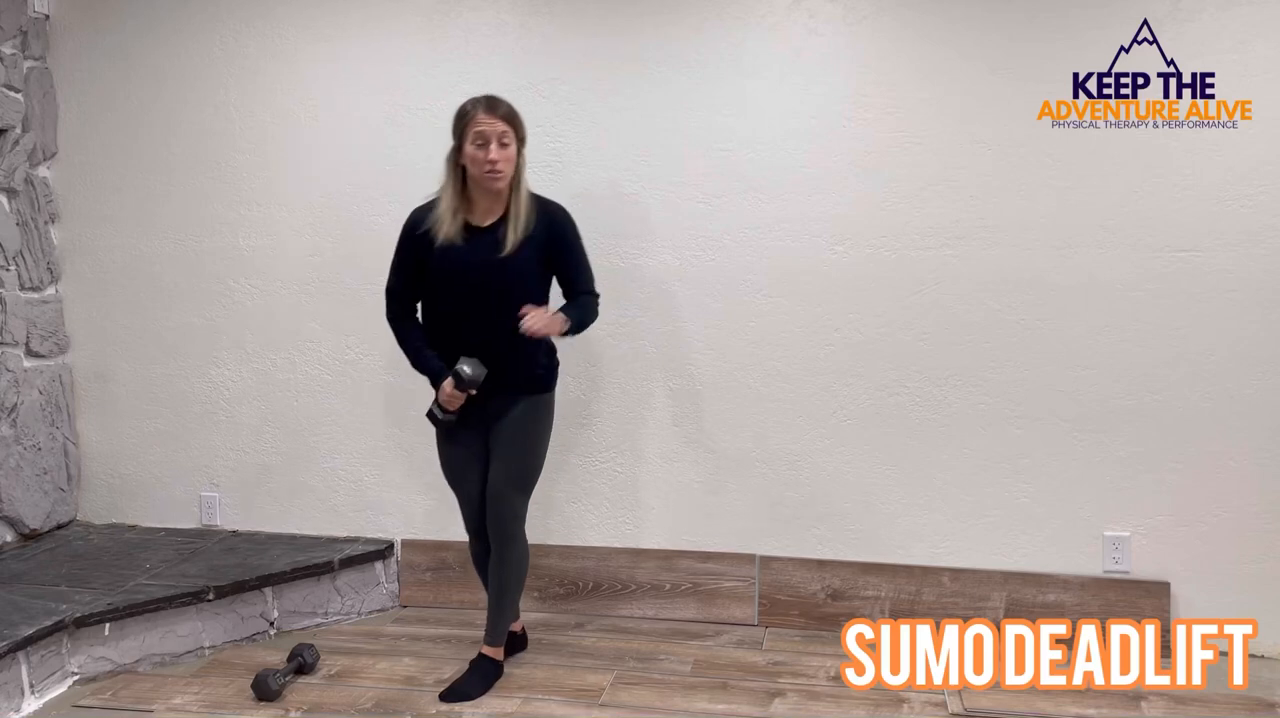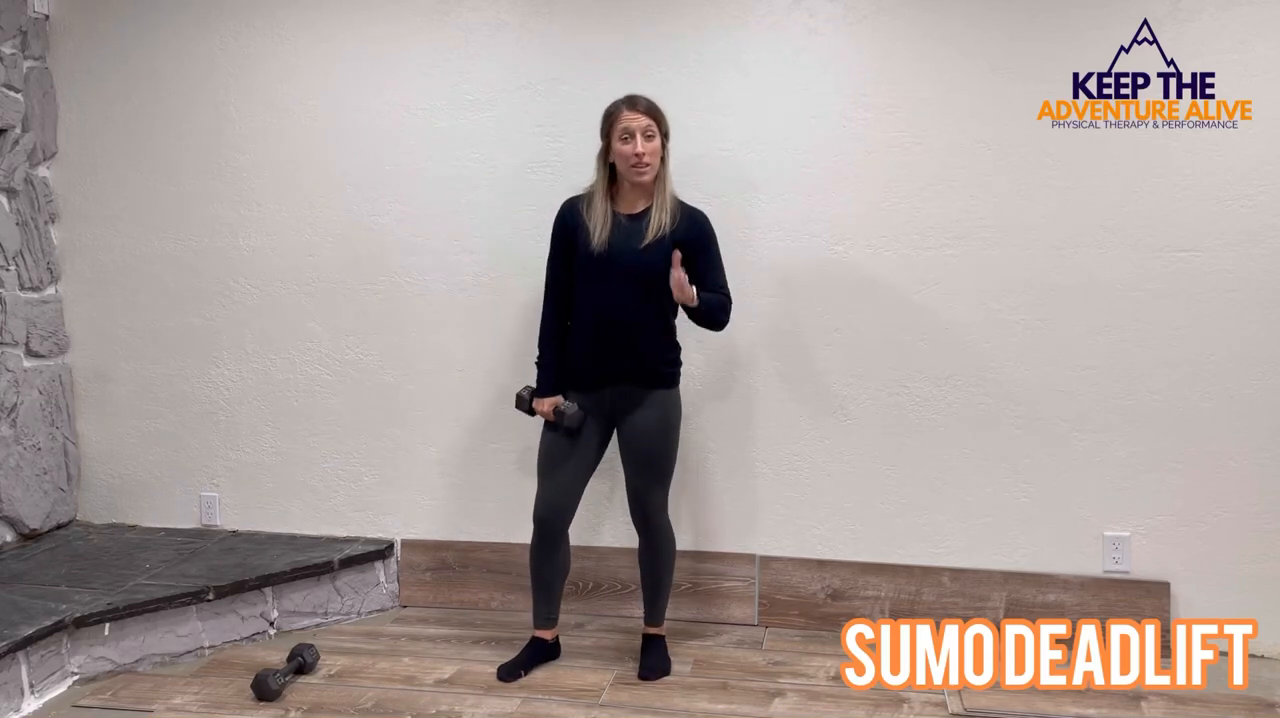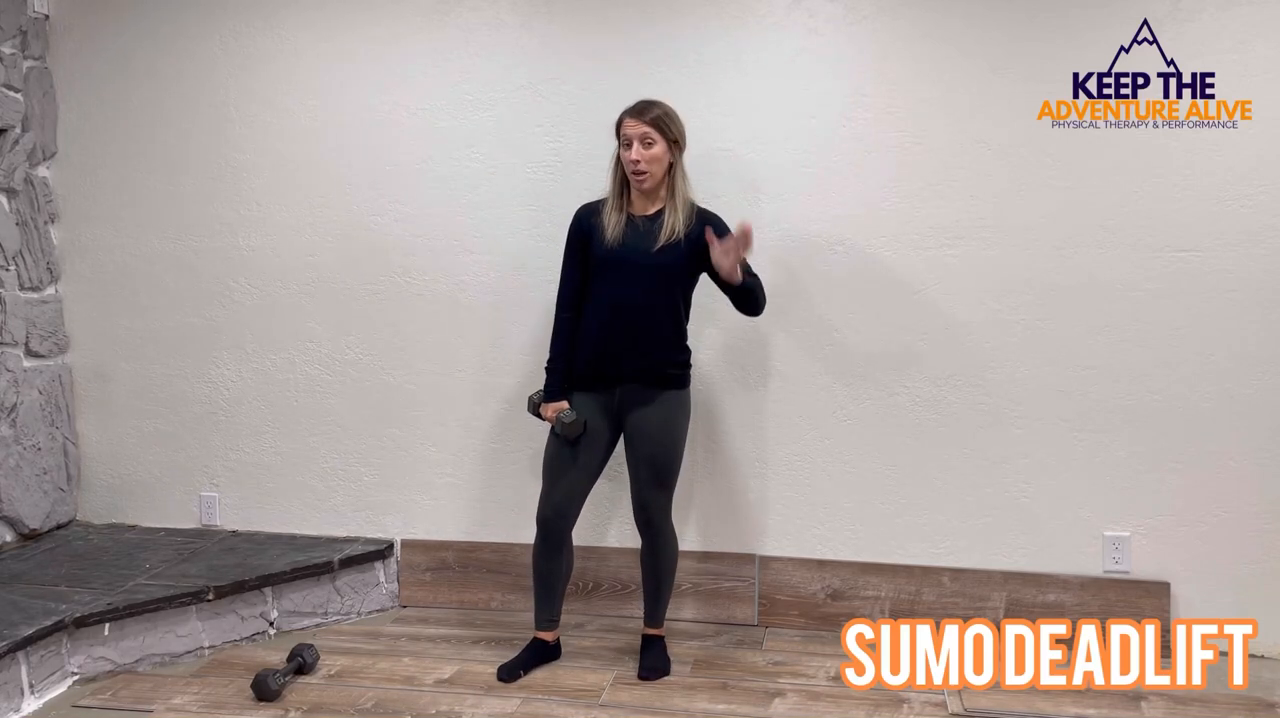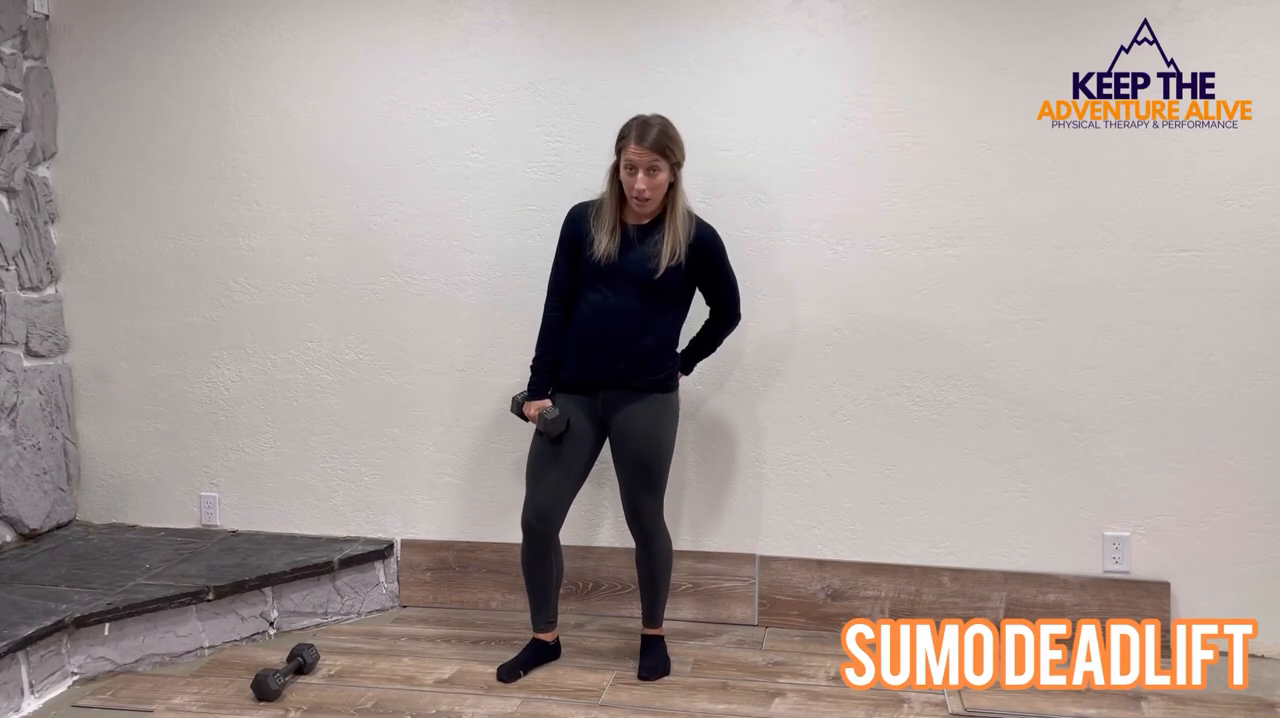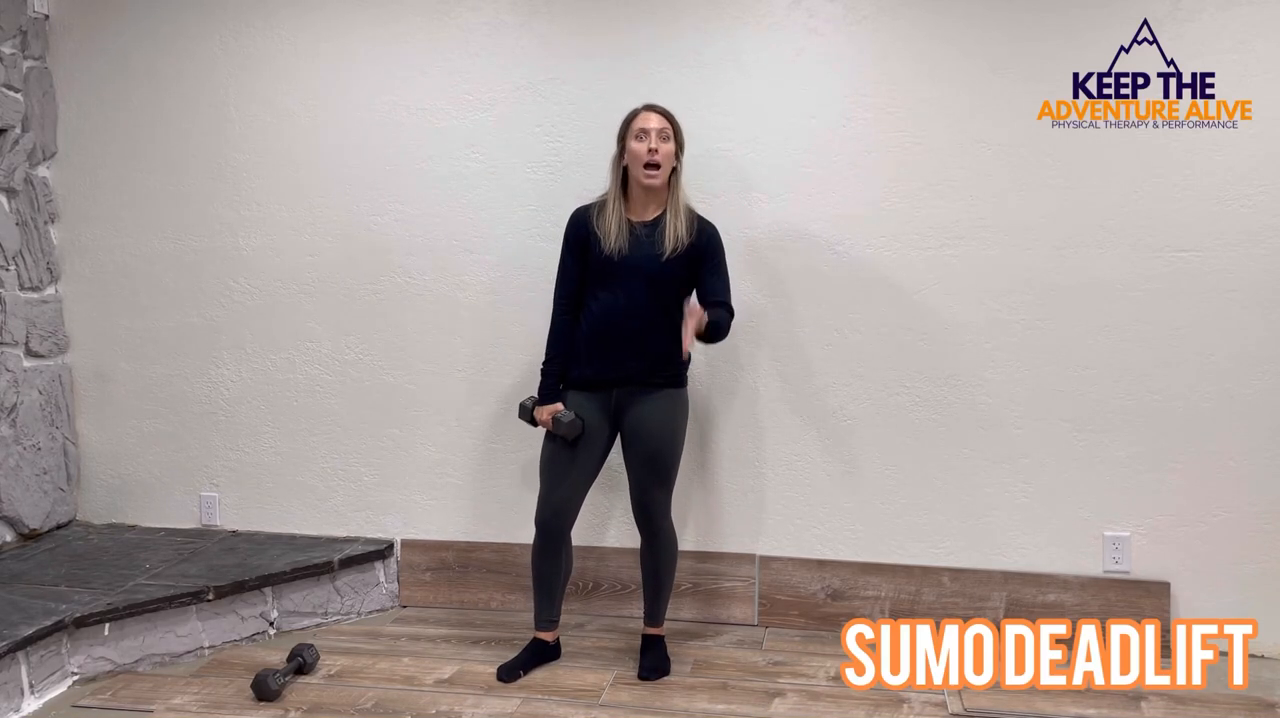
dt=1s
person 1, frame 1
left shoulder: (548, 221)
right shoulder: (426, 225)
left elbow: (585, 298)
right elbow: (400, 308)
left wrist: (560, 320)
right wrist: (437, 375)
left hip: (526, 391)
right hip: (463, 394)
left knee: (505, 519)
right knee: (476, 521)
left ankle: (491, 653)
right ankle: (513, 627)
person 1, frame 2
left shoulder: (687, 224)
right shoulder: (575, 216)
left elbow: (720, 310)
right elbow: (556, 305)
left wrist: (690, 298)
right wrist: (547, 384)
left hip: (651, 391)
right hip: (580, 388)
left knee: (650, 515)
right knee: (549, 514)
left ankle: (654, 634)
right ankle: (544, 637)
person 1, frame 3
left shoulder: (697, 226)
right shoulder: (591, 220)
left elbow: (752, 303)
right elbow: (567, 308)
left wrist: (733, 272)
right wrist: (555, 389)
left hip: (659, 392)
right hip: (589, 390)
left knee: (653, 518)
right knee: (553, 515)
left ankle: (653, 635)
right ankle: (545, 637)
person 1, frame 4
left shoulder: (696, 237)
right shoulder: (584, 221)
left elbow: (727, 311)
right elbow: (556, 307)
left wrist: (682, 364)
right wrist: (537, 387)
left hip: (646, 398)
right hip: (574, 392)
left knee: (645, 521)
right knee: (538, 519)
left ankle: (653, 635)
right ankle: (544, 637)
person 1, frame 5
left shoulder: (697, 232)
right shoulder: (587, 223)
left elbow: (722, 318)
right elbow: (565, 311)
left wrist: (701, 320)
right wrist: (549, 391)
left hip: (658, 394)
right hip: (585, 391)
left knee: (653, 517)
right knee: (552, 516)
left ankle: (654, 635)
right ankle: (545, 637)
